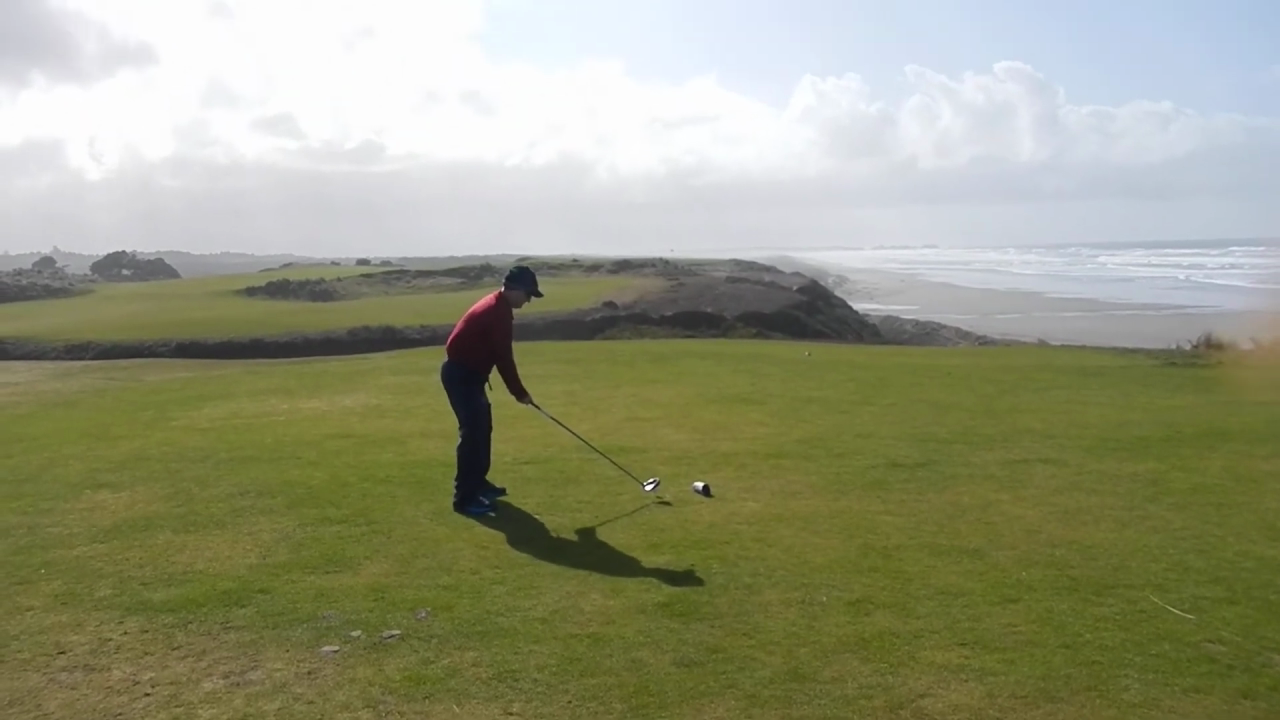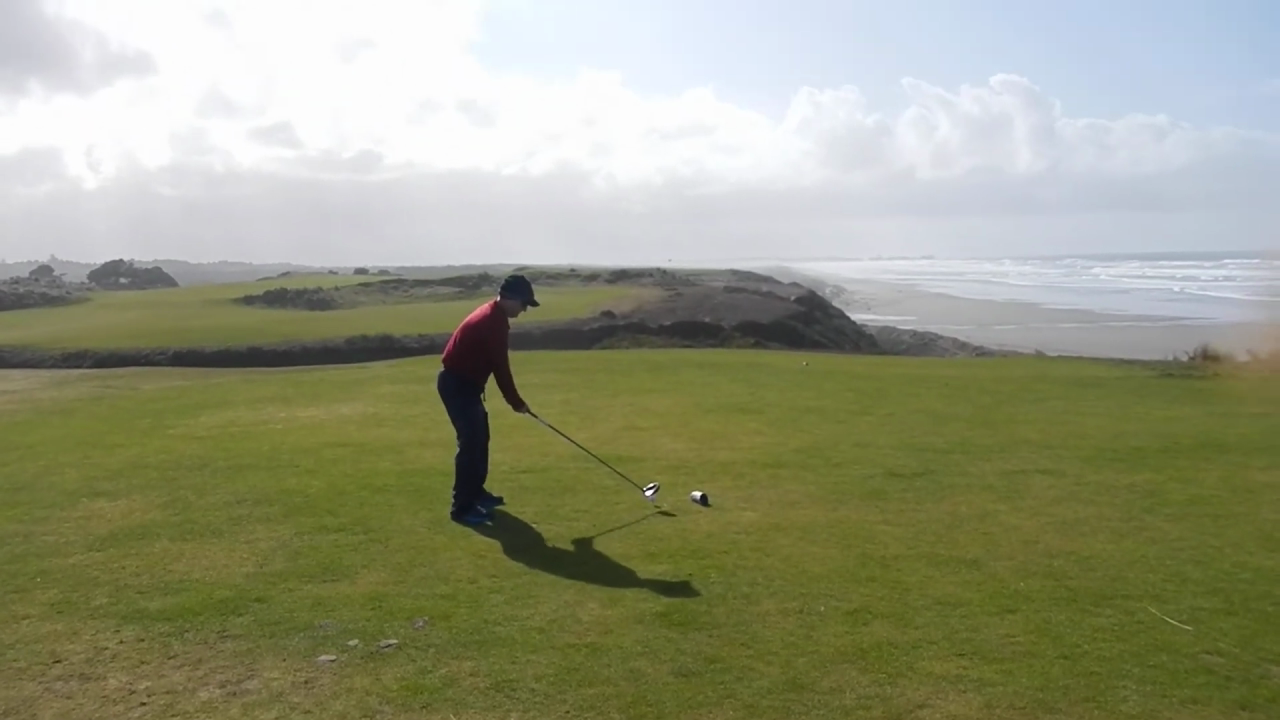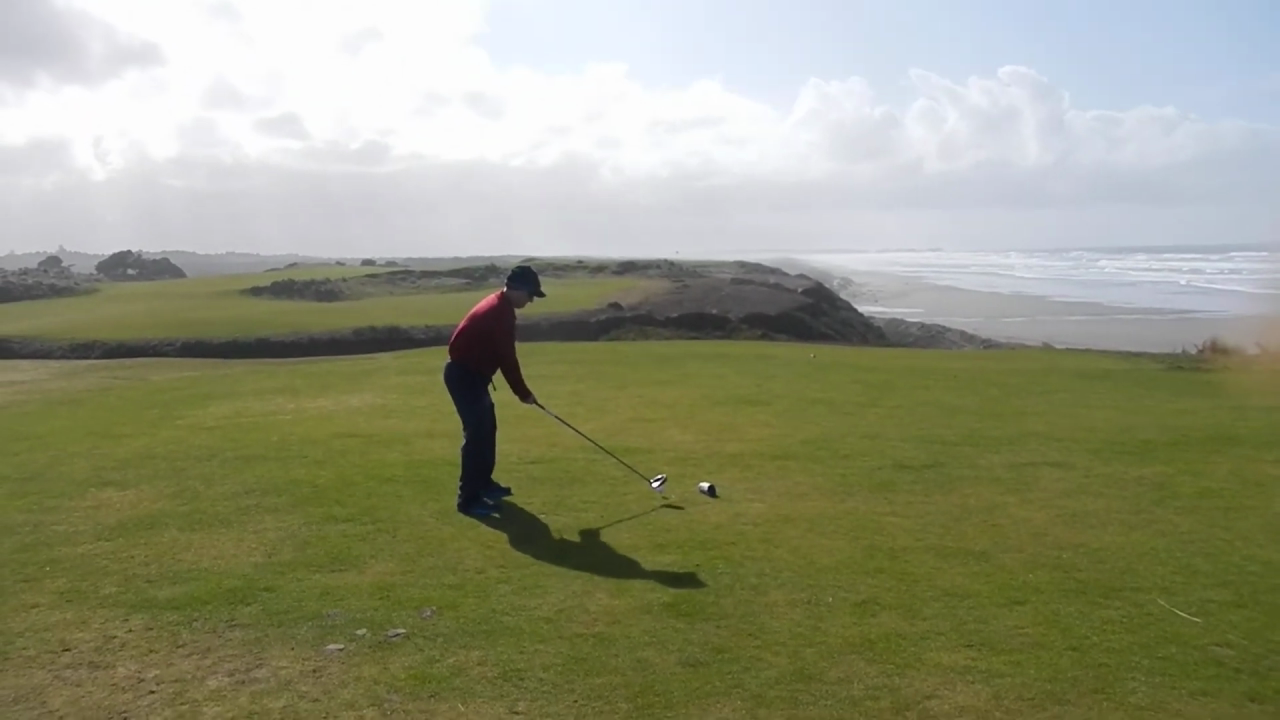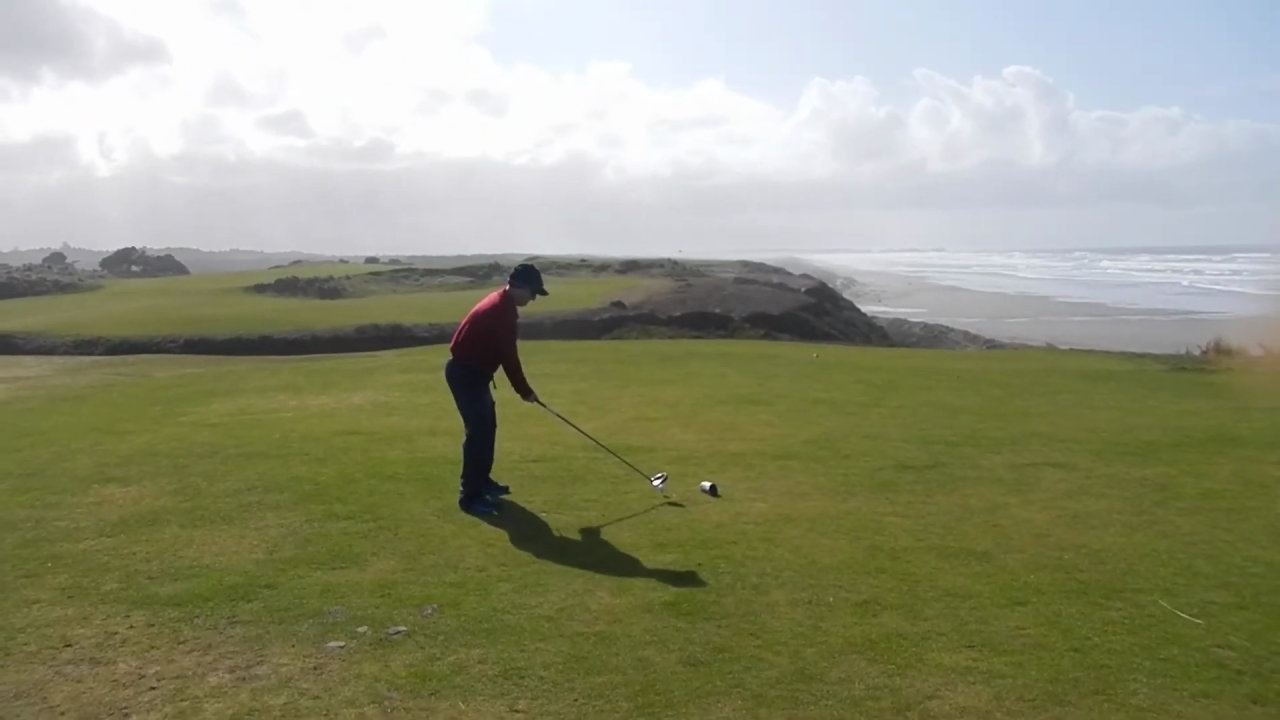
dt=0.4s
person 1, frame 1
left shoulder: (495, 305)
right shoulder: (498, 312)
left elbow: (498, 355)
right elbow: (504, 358)
left wrist: (516, 390)
right wrist: (519, 392)
left hip: (465, 370)
right hip: (461, 373)
left knee: (482, 428)
right knee: (472, 431)
left ankle: (478, 482)
right ankle: (464, 496)
person 1, frame 2
left shoulder: (491, 315)
right shoulder: (494, 322)
left elbow: (494, 364)
right elbow: (501, 367)
left wrist: (512, 400)
right wrist: (516, 402)
left hip: (461, 380)
right hip: (458, 383)
left knee: (479, 437)
right knee: (471, 441)
left ankle: (475, 491)
right ankle: (462, 506)
person 1, frame 3
left shoulder: (497, 305)
right shoulder: (500, 313)
left elbow: (501, 355)
right elbow: (507, 358)
left wrist: (520, 391)
right wrist: (523, 392)
left hip: (469, 371)
right hip: (464, 375)
left knee: (486, 428)
right knee: (477, 433)
left ankle: (483, 482)
right ankle: (469, 497)
person 1, frame 4
left shoulder: (499, 303)
right shoulder: (502, 310)
left elbow: (502, 353)
right elbow: (509, 356)
left wrist: (521, 389)
right wrist: (524, 390)
left hip: (470, 369)
right hip: (466, 372)
left knee: (486, 426)
right knee: (478, 430)
left ankle: (482, 481)
right ankle: (470, 495)
